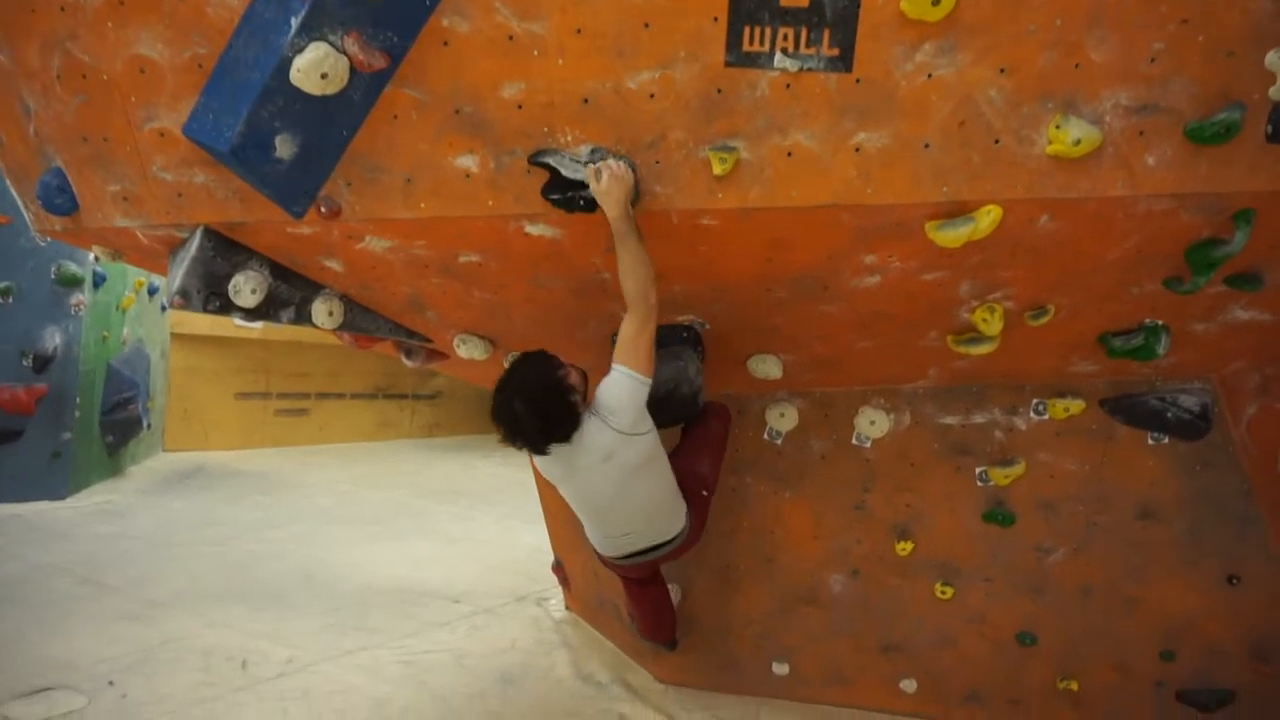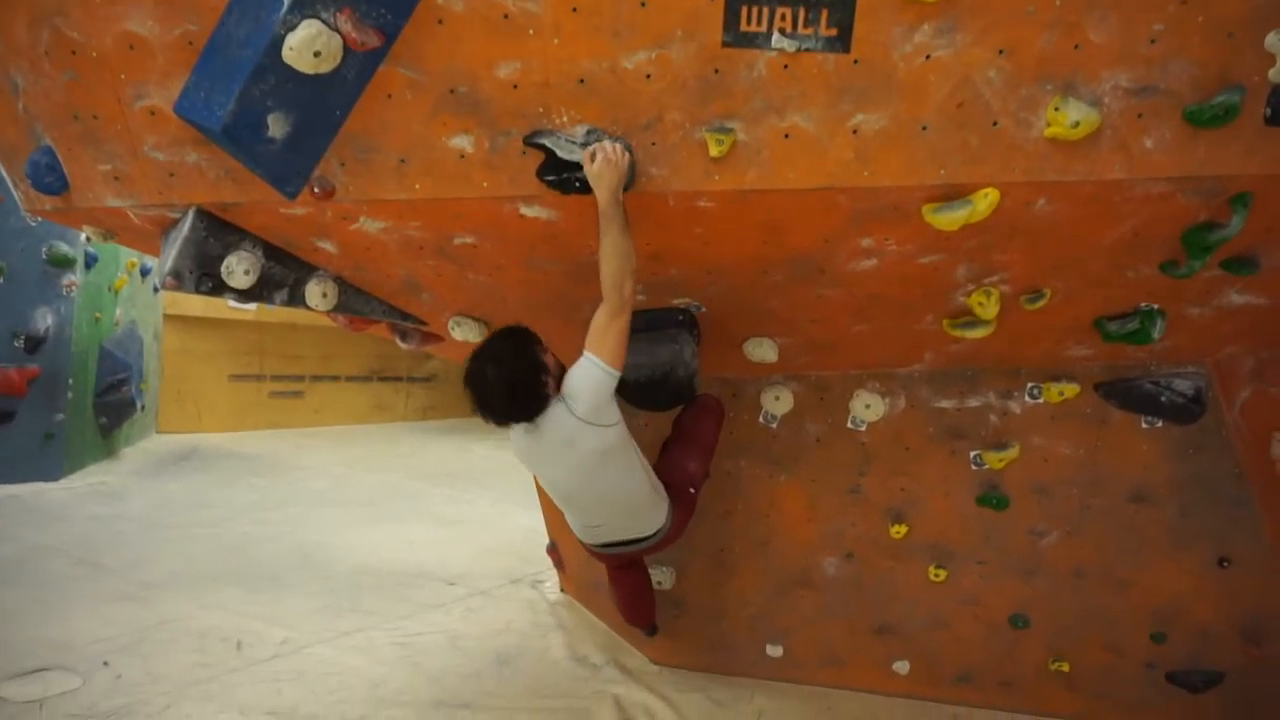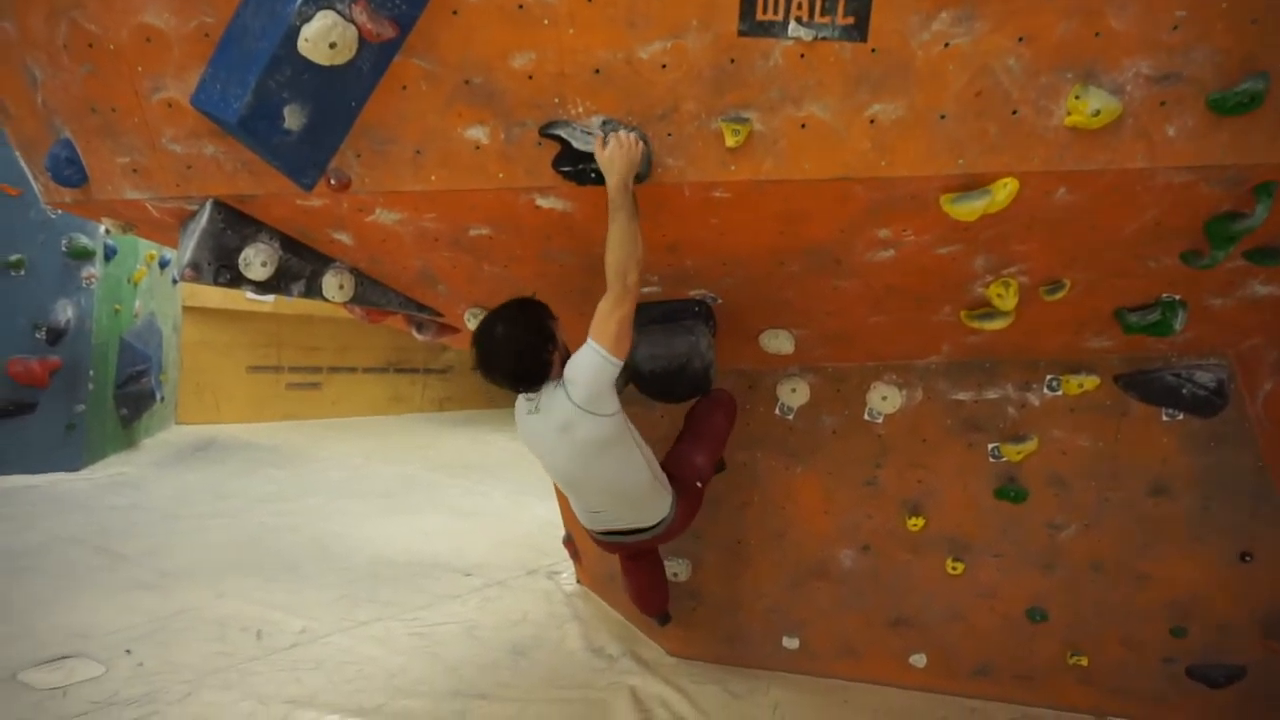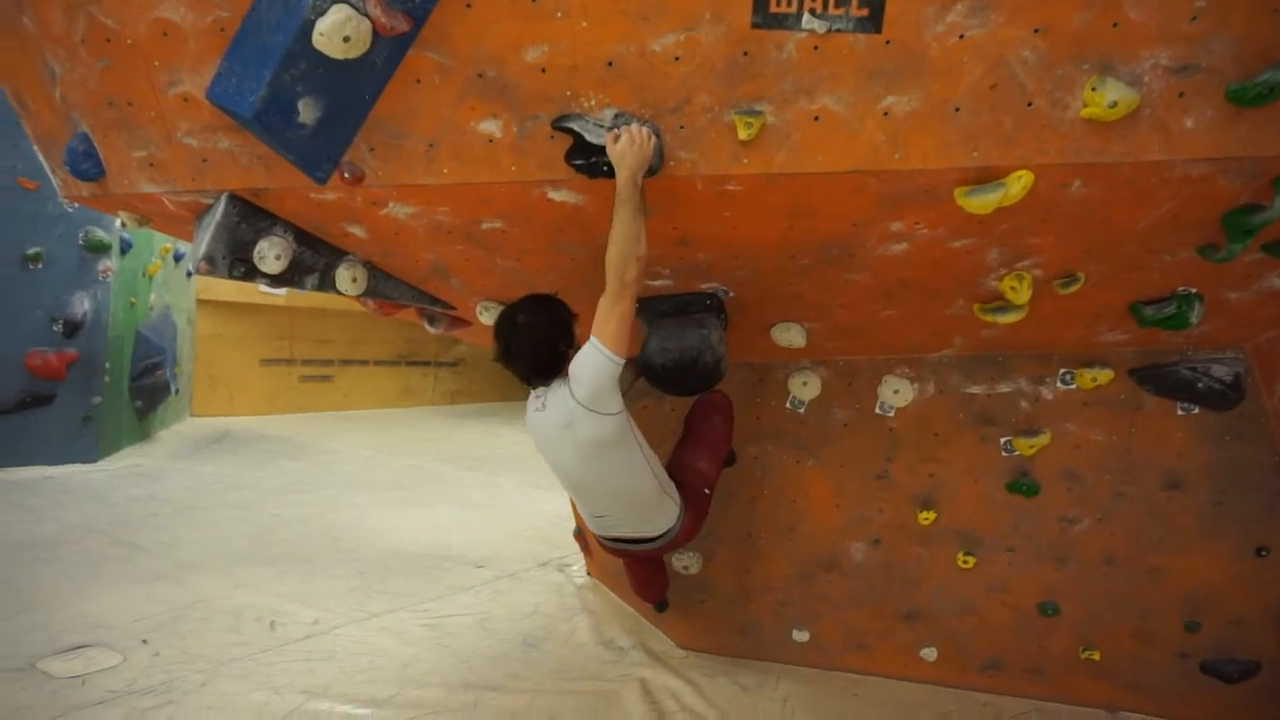
dt=0.2s
person 1, frame 1
left shoulder: (540, 450)
right shoulder: (614, 417)
right elbow: (643, 305)
right wrist: (618, 209)
left hip: (617, 554)
right hip: (678, 531)
left knee: (640, 577)
right knee: (715, 413)
left ankle: (659, 633)
person 1, frame 2
left shoulder: (518, 431)
right shoulder: (580, 403)
right elbow: (618, 297)
right wrist: (608, 192)
left hip: (600, 542)
right hip: (660, 524)
right knee: (708, 406)
left ankle: (642, 620)
right ankle: (686, 474)
person 1, frame 3
left shoulder: (526, 411)
right shoulder: (581, 389)
right elbow: (624, 285)
right wrist: (619, 180)
left hip: (606, 531)
right hip: (663, 516)
right knee: (718, 401)
left ankle: (654, 607)
right ankle: (700, 462)
person 1, frame 4
left shoulder: (537, 410)
right shoulder: (584, 389)
right elbow: (623, 281)
right wrist: (629, 175)
left hip: (616, 539)
right hip: (669, 527)
right knee: (713, 404)
left ankle: (653, 592)
right ankle: (710, 459)
